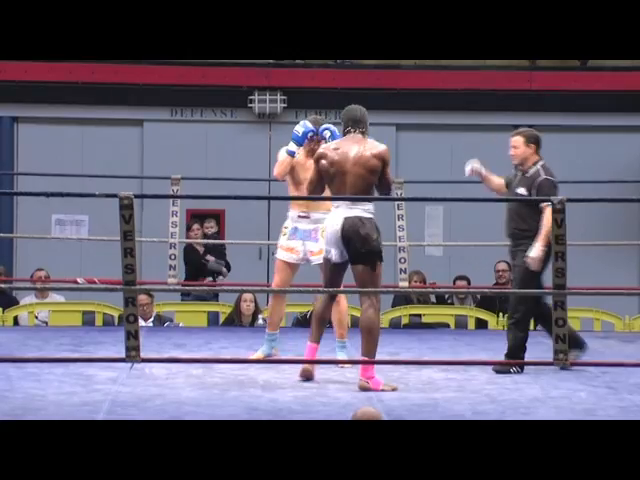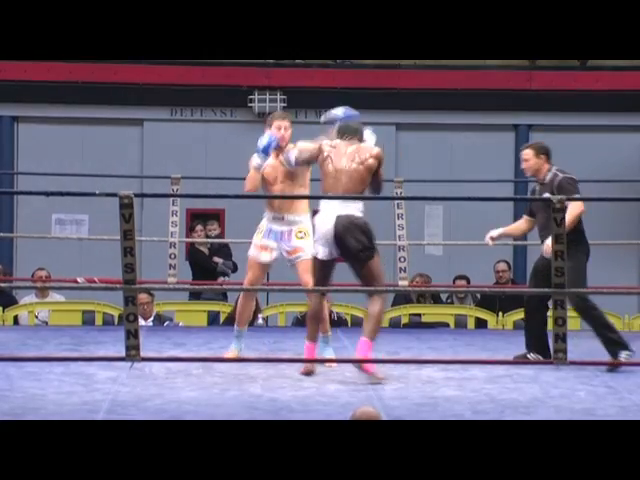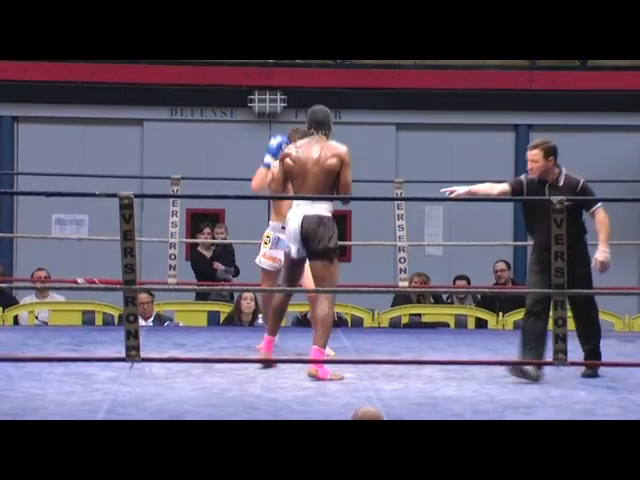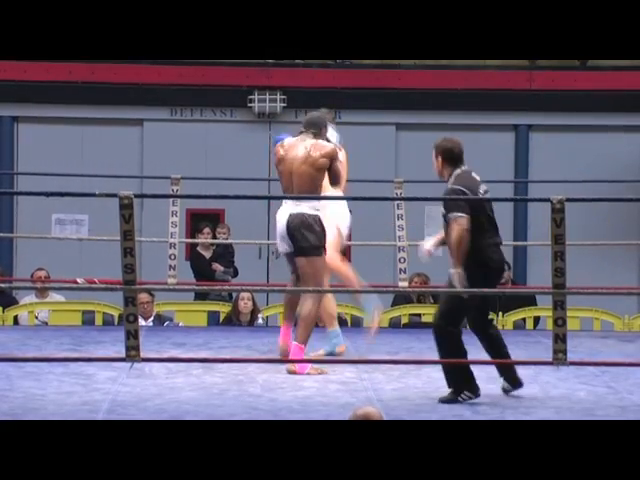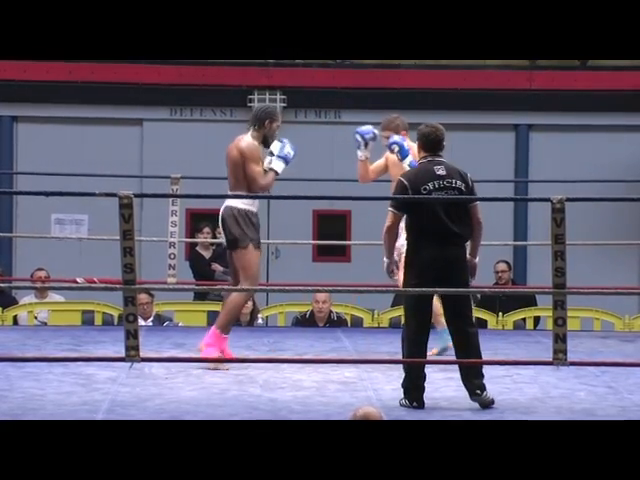
dt=1s
person 1, frame 1
left shoulder: (325, 151)
right shoulder: (378, 150)
left elbow: (312, 193)
right elbow: (386, 191)
left hip: (335, 221)
right hip: (361, 223)
left knee: (328, 294)
right knee: (370, 300)
left ankle: (309, 361)
right ankle: (367, 375)
person 1, frame 2
left shoulder: (325, 146)
right shoulder: (374, 153)
left elbow: (294, 160)
right elbow: (376, 190)
left hip: (326, 220)
right hip: (352, 221)
left knee: (318, 292)
right knee: (377, 291)
left ankle: (309, 358)
right ankle: (364, 353)
person 1, frame 3
left shoulder: (290, 151)
right shoulder: (340, 152)
left elbow: (276, 191)
right elbow: (345, 196)
left hip: (295, 218)
right hip: (320, 221)
left knee: (287, 287)
right knee: (326, 295)
left ankle: (267, 348)
right ankle: (317, 363)
person 1, frame 4
left shoulder: (281, 147)
right shoulder: (328, 149)
right elbow: (336, 181)
left hip: (285, 216)
right hip: (307, 218)
left knee: (298, 279)
right knee: (314, 290)
left ankle: (285, 339)
right ankle: (298, 359)
person 1, frame 5
left shoulder: (241, 143)
right shoulder: (250, 146)
right elbow: (261, 187)
left wrist: (270, 157)
right wrist: (279, 162)
left hip: (240, 215)
right hip: (239, 215)
left knee: (240, 284)
right knee: (249, 284)
left ankle: (221, 345)
right ankle: (211, 341)
person 2, frame 1
left shoulder: (543, 177)
right shoulder: (520, 174)
left elbow: (551, 212)
right elbow: (502, 186)
left wrist: (540, 246)
right wrist: (481, 173)
left hip: (532, 251)
right hip: (519, 249)
left knee: (519, 304)
right knee: (534, 303)
left ankle: (514, 360)
right ankle: (572, 344)
person 2, frame 2
left shoulder: (562, 180)
right shoulder: (536, 190)
left elbow: (577, 208)
right elbow: (526, 223)
left wrist: (555, 235)
right wrist: (501, 232)
left hip: (573, 250)
right hip: (550, 253)
left knee: (579, 299)
right knee: (533, 300)
left ankle: (619, 348)
right ankle: (538, 351)
person 2, frame 3
left shoulder: (575, 185)
right shoulder: (526, 184)
left elbow: (599, 213)
right elbow: (496, 189)
left wrist: (603, 247)
right wrist: (467, 190)
left hip: (574, 255)
right hip: (542, 255)
left knee: (584, 307)
right knee: (535, 306)
left ankle: (592, 361)
right ankle: (532, 363)
person 2, frame 4
left shoulder: (455, 188)
right shoulder: (470, 182)
left elbow: (460, 229)
left wrist: (456, 268)
right wrist: (436, 241)
left hip: (476, 265)
right hip: (487, 261)
left knee: (445, 324)
right knee: (480, 323)
left ankle: (464, 388)
right ankle: (510, 377)
person 2, frame 5
left shoulder: (409, 178)
right shoulder: (462, 176)
left elbow: (391, 225)
right elbow: (476, 221)
left wrist: (389, 258)
right wrist: (472, 256)
left hip: (421, 258)
right hip: (455, 257)
left knee: (415, 328)
right knee: (464, 326)
left ankle: (413, 395)
right ankle: (477, 387)
person 3, frame 1
right shoulder: (289, 152)
right elbow: (278, 173)
left wrist: (336, 144)
right wrist: (295, 145)
left hip: (323, 226)
right hip: (295, 224)
right knee: (278, 287)
left ankle: (342, 349)
right ankle: (269, 345)
person 3, frame 2
left shoulder: (300, 151)
right shoulder: (259, 158)
right elbow: (249, 189)
right wrist: (260, 158)
left hip: (298, 227)
right hip: (271, 225)
left knee: (311, 286)
right knee: (249, 286)
left ankle: (326, 346)
right ankle: (237, 342)
person 3, frame 3
right shoulder: (275, 168)
right elbow: (256, 187)
right wrist: (269, 157)
right hip: (277, 234)
left knee: (312, 288)
right knee: (267, 290)
person 3, frame 4
left shoulder: (334, 148)
left hip: (332, 210)
right hip: (319, 213)
left knee: (331, 261)
left ankle: (370, 304)
right ankle: (335, 342)
person 3, frame 5
left shoulder: (421, 153)
right shoulder: (390, 157)
right elbow: (364, 178)
left wrist: (407, 157)
right wrist: (363, 150)
right hip: (404, 223)
left knee: (406, 282)
right ankle: (445, 338)
